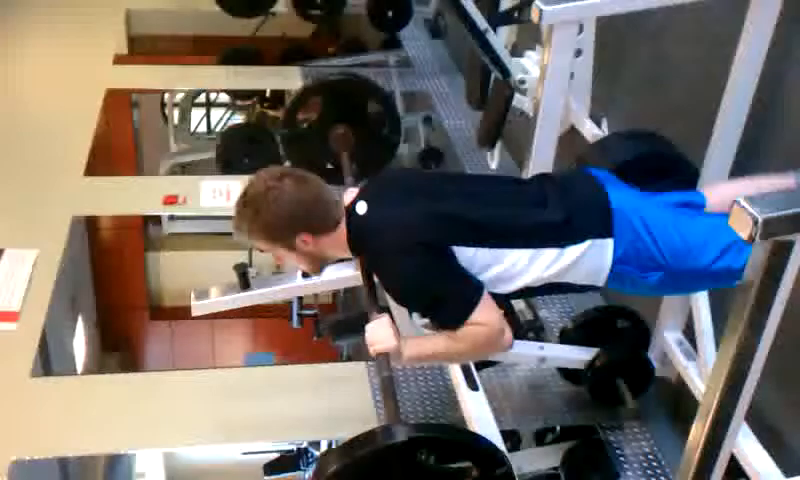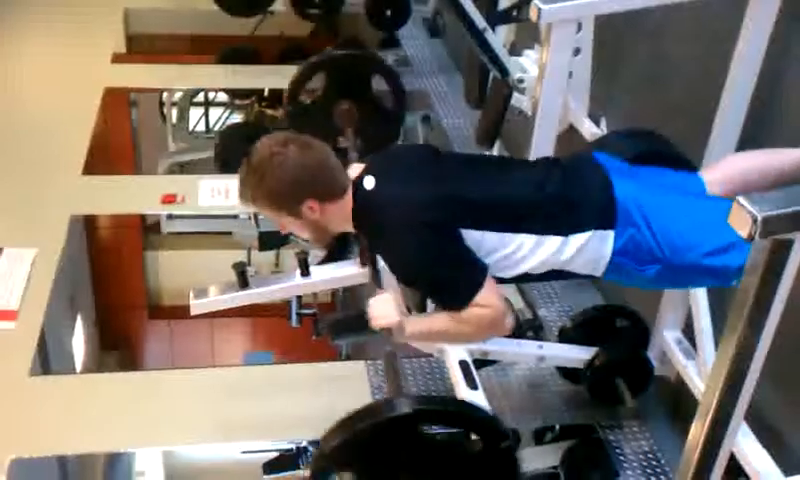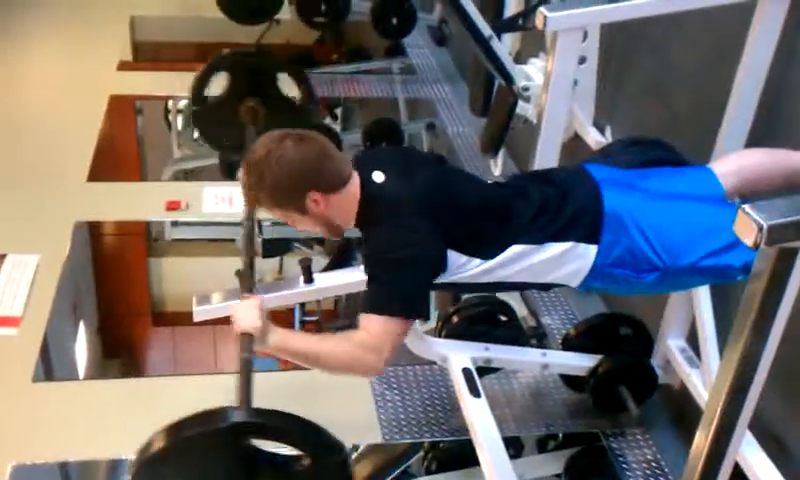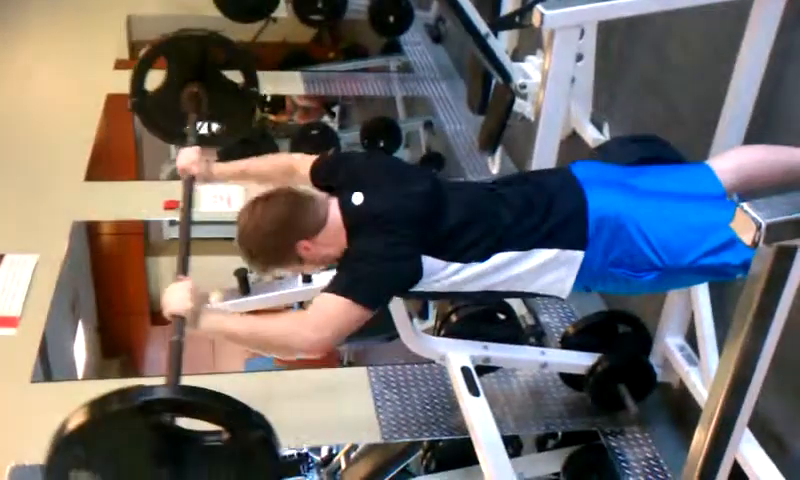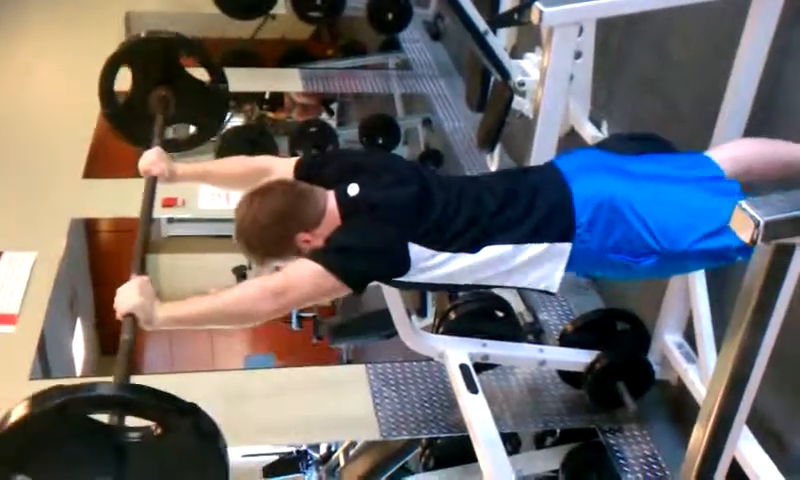
dt=0.4s
person 1, frame 1
left shoulder: (403, 261)
right shoulder: (376, 191)
left elbow: (494, 334)
left wrist: (403, 349)
right wrist: (327, 195)
left hip: (609, 244)
right hip: (580, 196)
right knee: (705, 210)
person 1, frame 2
left shoulder: (408, 237)
right shoulder: (380, 167)
left elbow: (493, 319)
left wrist: (403, 326)
right wrist: (325, 159)
left hip: (612, 231)
right hip: (586, 179)
right knee: (713, 188)
person 1, frame 3
left shoulder: (400, 240)
right shoulder: (374, 166)
left elbow: (371, 354)
right elbow: (332, 170)
left wrist: (267, 335)
right wrist: (267, 175)
left hip: (601, 242)
right hip: (583, 191)
right knee: (720, 182)
person 1, frame 4
left shoulder: (382, 250)
right shoulder: (358, 176)
left elbow: (313, 334)
right elbow: (295, 166)
left wrist: (201, 316)
right wrist: (214, 170)
left hip: (591, 241)
right hip: (573, 191)
right knee: (716, 180)
person 1, frame 5
left shoulder: (371, 237)
right shoulder: (347, 170)
left elbow: (276, 296)
right elbow: (267, 168)
left wrist: (157, 310)
right wrist: (178, 169)
left hip: (583, 228)
right hip: (567, 179)
left knee: (741, 221)
right knee: (715, 171)
